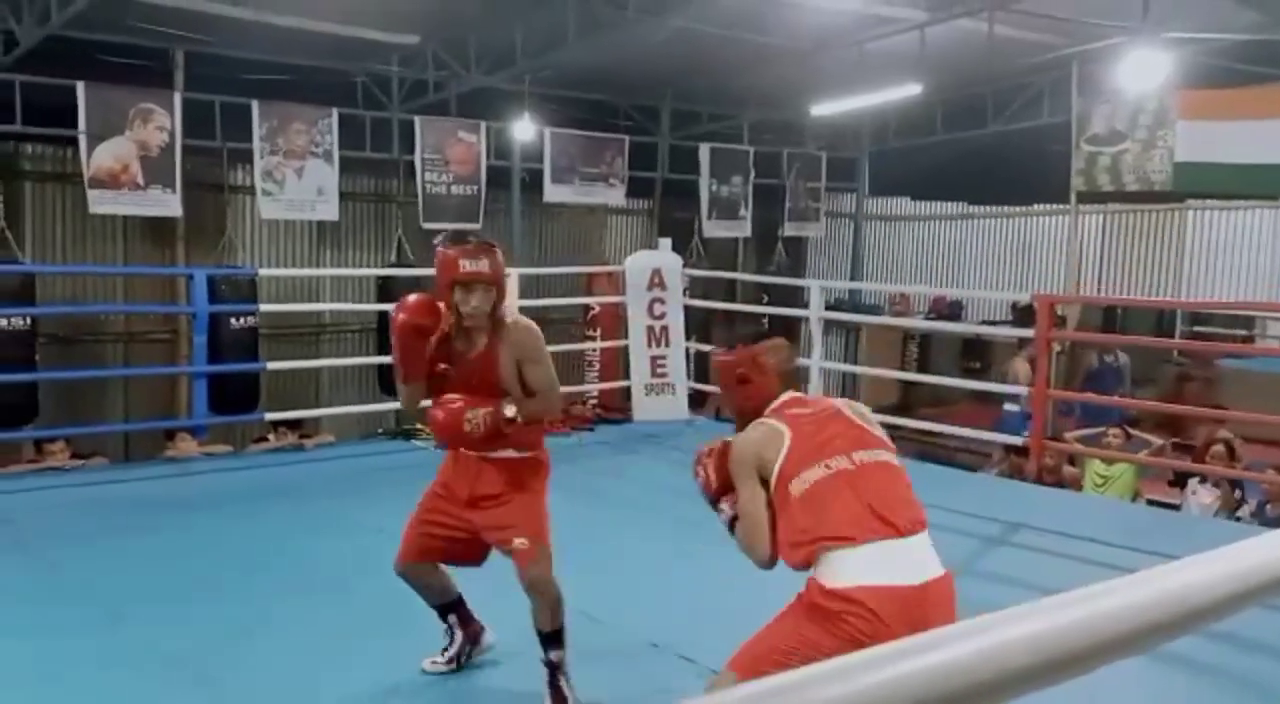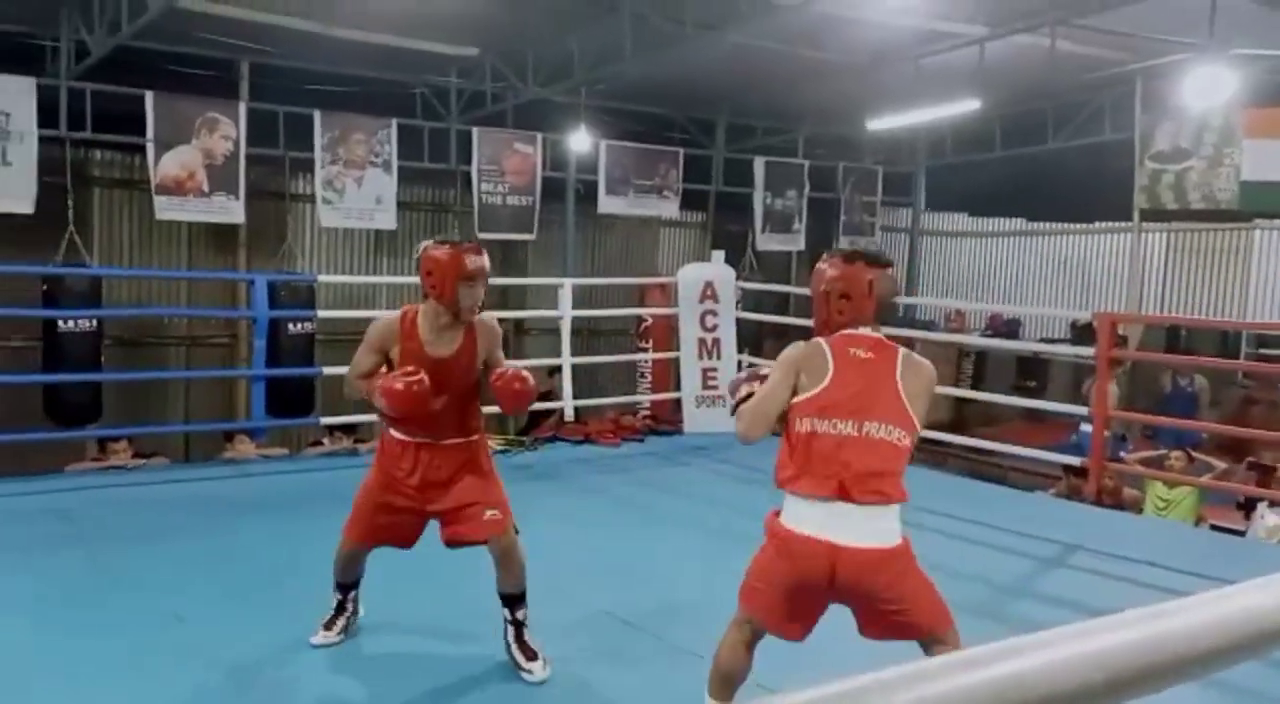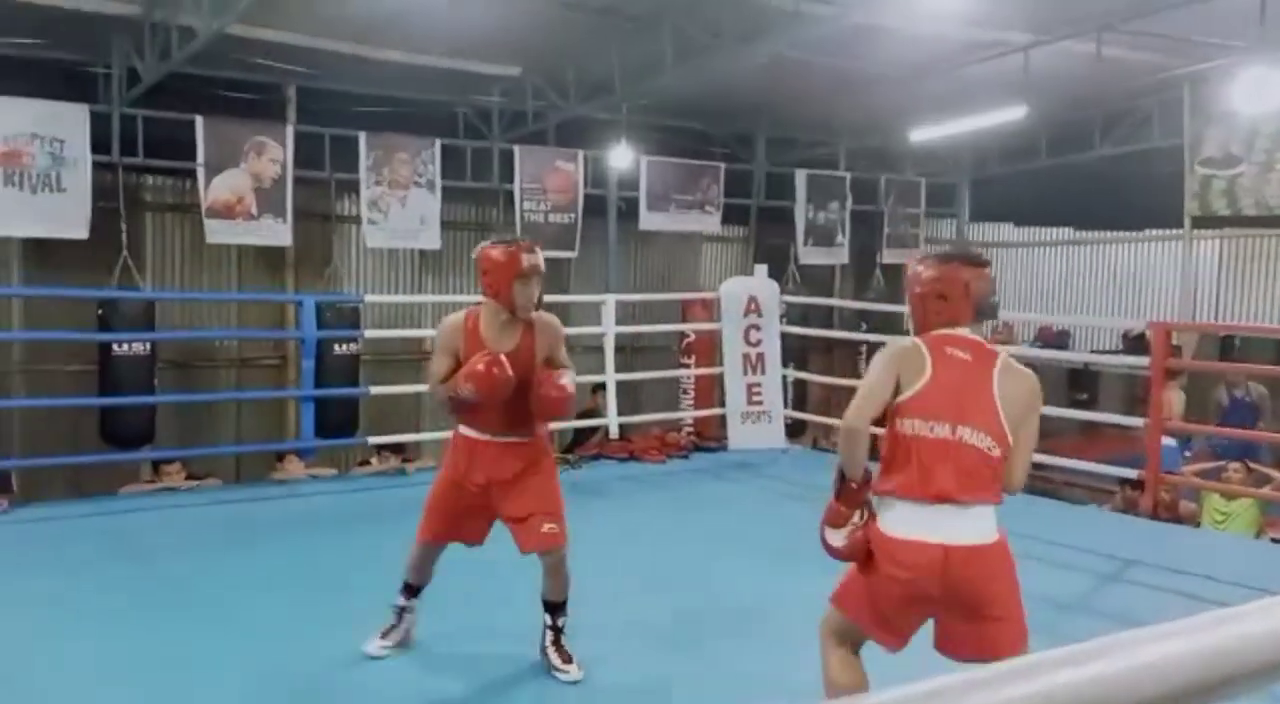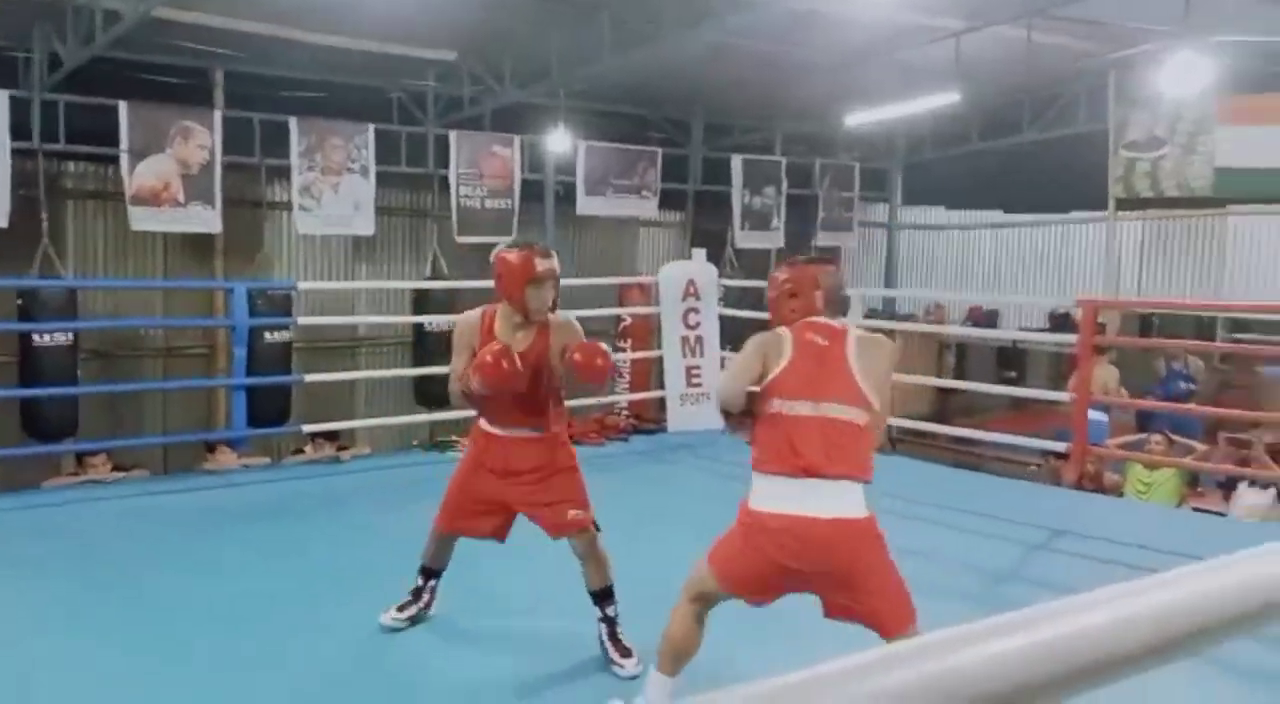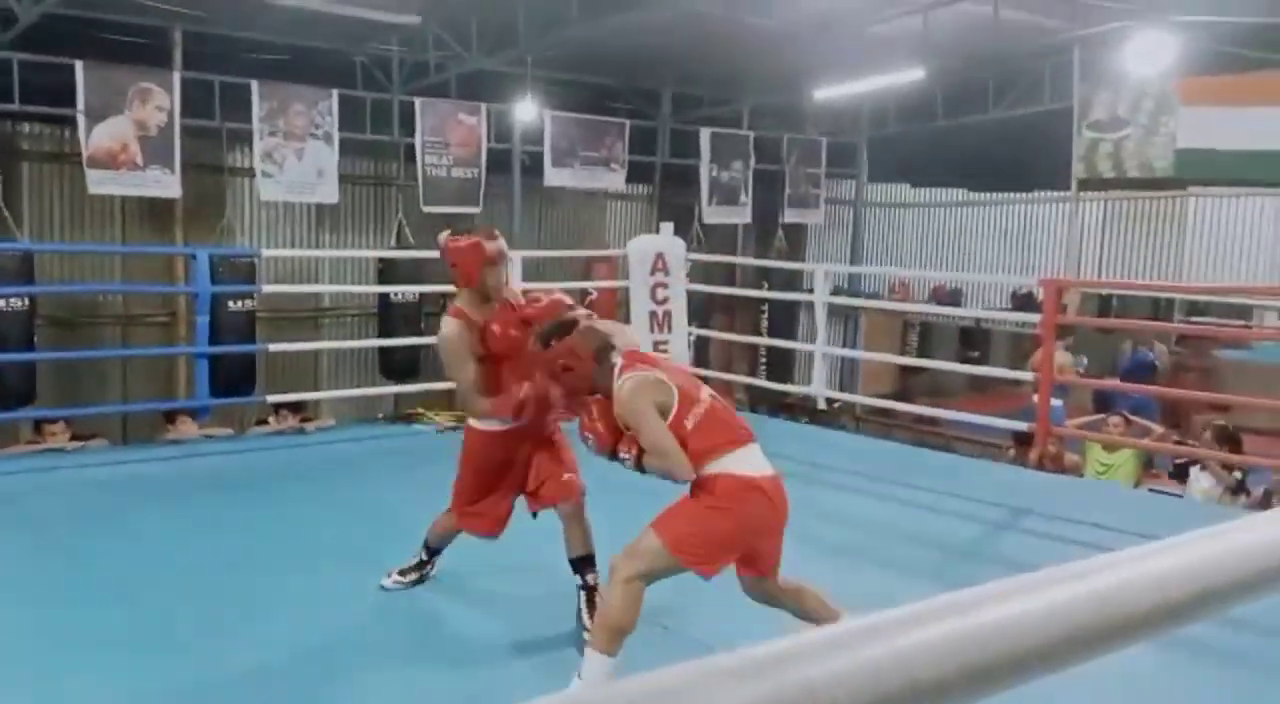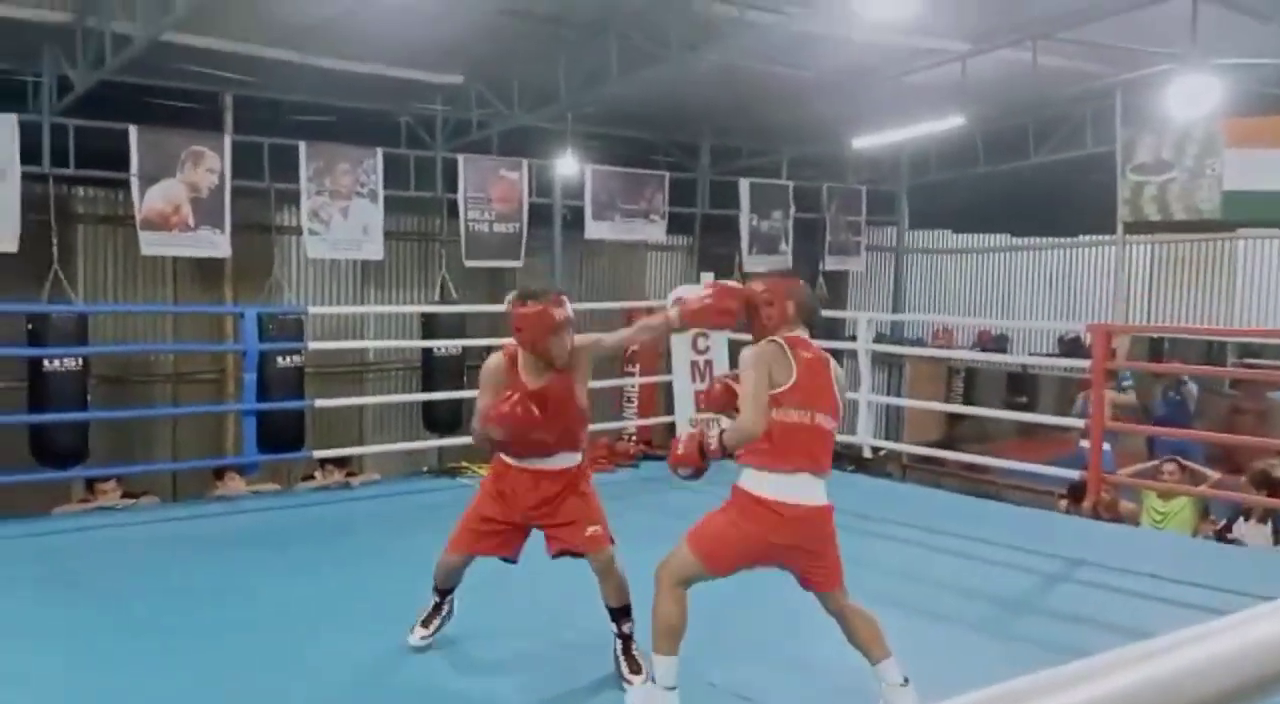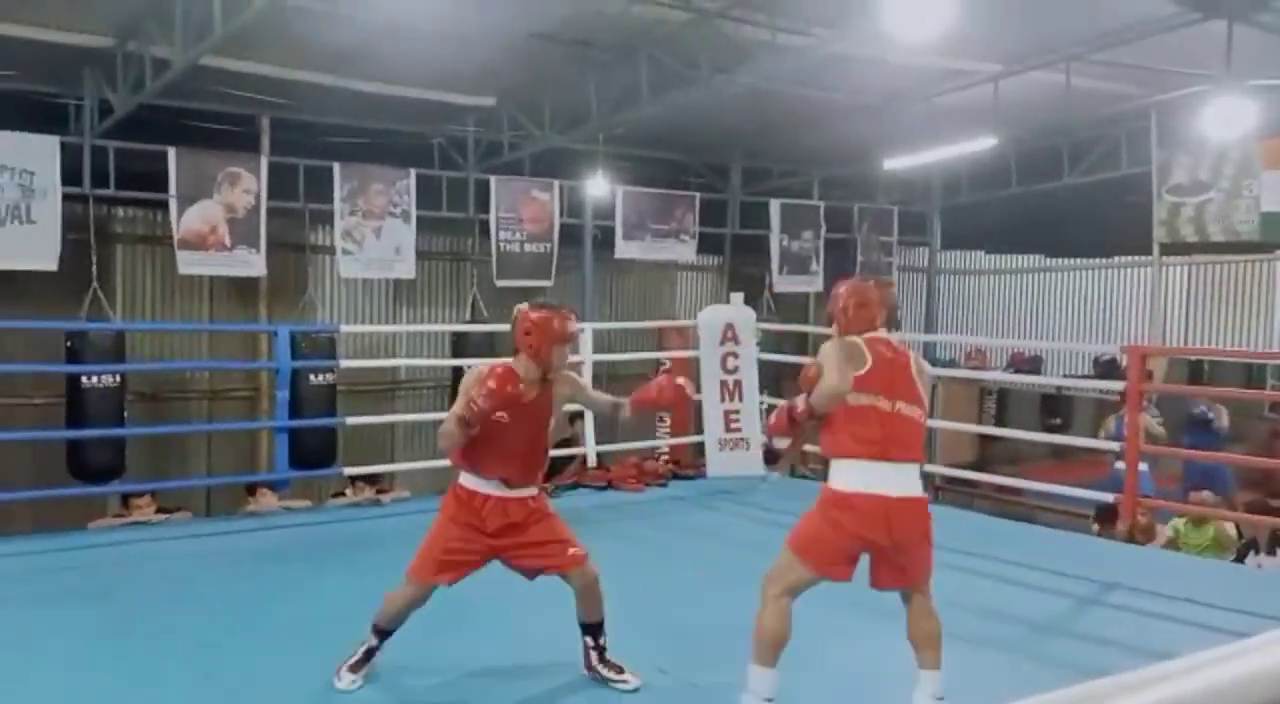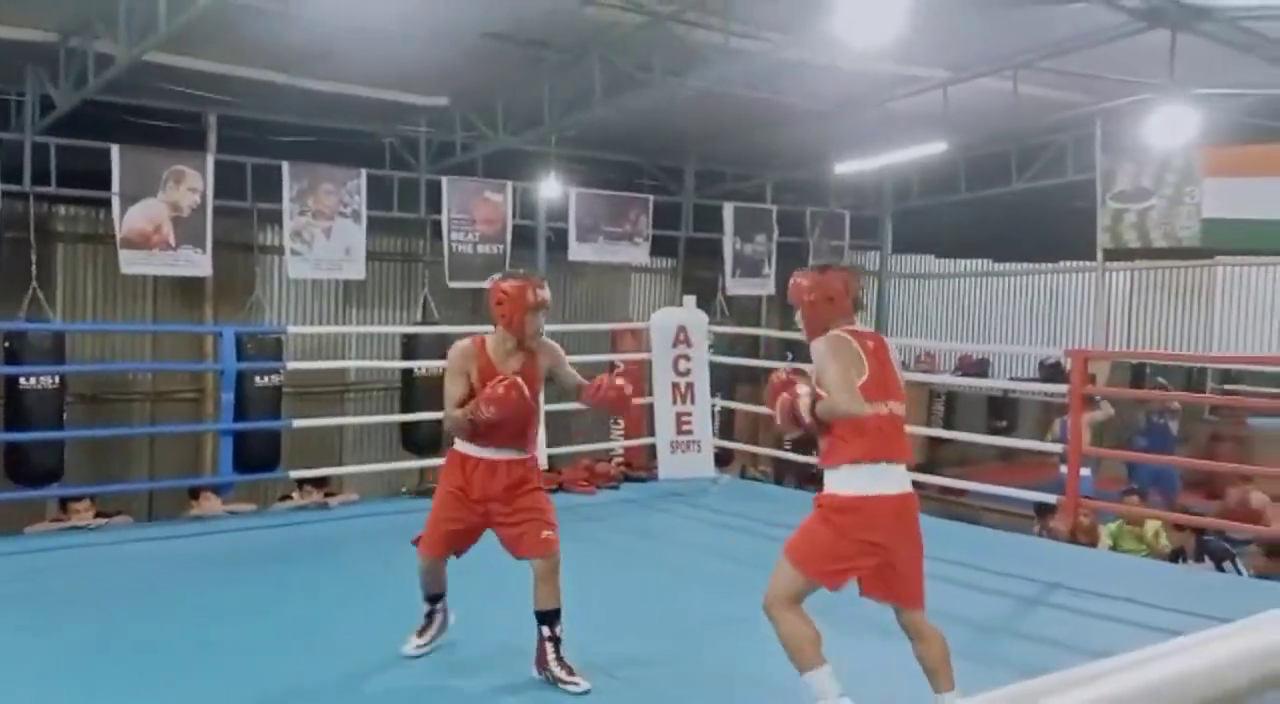
dt=0.4s
person 1, frame 1
left shoulder: (518, 333)
right shoulder: (432, 328)
left elbow: (553, 405)
right elbow: (409, 401)
left wrist: (497, 414)
right wrist: (406, 351)
left hip: (517, 468)
right hip: (462, 465)
left knee: (533, 569)
right knee: (411, 561)
left ankle: (554, 666)
right ankle: (467, 631)
person 1, frame 2
left shoulder: (486, 330)
right shoulder: (390, 328)
left elbow: (497, 380)
right elbow: (355, 382)
left wrist: (515, 390)
right wrist: (379, 396)
left hip: (464, 455)
right hip: (402, 455)
left knee: (504, 542)
right knee: (354, 542)
left ankle: (516, 633)
right ankle: (345, 606)
person 1, frame 3
left shoulder: (547, 328)
right shoulder: (455, 327)
left elbow: (563, 378)
right elbow: (437, 393)
left wrist: (566, 391)
right wrist: (461, 388)
left hip: (527, 453)
right hip: (470, 450)
left knee: (553, 550)
right knee: (429, 540)
left ankle: (554, 636)
right ankle: (403, 615)
person 1, frame 4
left shoulder: (563, 327)
right shoulder: (471, 326)
left elbow: (591, 382)
right elbow: (456, 397)
left wrist: (595, 372)
right wrist: (475, 384)
left hip: (546, 451)
right hip: (490, 447)
left knee: (585, 538)
right knee: (444, 527)
left ankle: (610, 627)
right ankle: (424, 593)
person 1, frame 5
left shoulder: (505, 301)
right shoulder: (455, 329)
right elbow: (473, 402)
left wrist: (535, 315)
right wrist: (517, 402)
left hip: (539, 424)
right hip: (492, 436)
left knee: (572, 505)
right knee: (462, 515)
left ankle: (589, 595)
right ankle: (425, 560)
person 1, frame 6
left shoulder: (585, 350)
right shoulder: (497, 367)
left elbow: (634, 333)
right elbow: (479, 433)
left wrist: (686, 312)
right wrist: (497, 431)
left hip: (566, 477)
right hip: (511, 474)
left knee: (602, 560)
right knee: (457, 554)
left ankle: (626, 644)
right ankle: (439, 609)
person 1, frame 7
left shoulder: (563, 383)
right shoulder: (482, 378)
left elbow: (611, 408)
right elbow: (447, 444)
left wrist: (644, 400)
right wrist: (472, 412)
left hip: (526, 505)
right hip: (472, 503)
left knee: (584, 575)
right knee: (418, 585)
left ankle: (596, 654)
right ankle: (367, 649)
person 1, frame 8
left shoulder: (546, 352)
right shoulder: (465, 352)
left elbow: (580, 389)
right elbow: (451, 422)
left wrist: (603, 394)
right wrist: (478, 411)
left hip: (520, 472)
right hip: (468, 469)
left knee: (547, 558)
right knee: (432, 554)
left ankle: (549, 654)
right ankle: (435, 616)
person 2, frame 1
left shoulder: (751, 443)
right shoulder: (854, 411)
left elbow: (762, 553)
left wrist: (727, 508)
left hip: (850, 598)
right hip: (930, 588)
person 2, frame 2
left shoulder: (804, 356)
right shoulder: (919, 372)
left elbow: (749, 431)
left wrist: (746, 399)
left hip: (802, 538)
right hip: (879, 547)
left knee: (743, 631)
right knee: (943, 643)
person 2, frame 3
left shoulder: (903, 356)
right shoulder: (1020, 382)
left elbow: (854, 424)
right elbow: (1013, 480)
left wrist: (851, 493)
left hip: (899, 545)
right hip: (977, 551)
left knee: (839, 639)
person 2, frame 4
left shoulder: (769, 342)
right shoulder: (878, 351)
left elbow: (727, 397)
right elbow: (872, 436)
left wrist: (750, 406)
left hip: (770, 520)
right hip: (847, 524)
left knee: (694, 599)
right knee: (904, 637)
person 2, frame 5
left shoulder: (629, 393)
right shoulder: (637, 361)
left elbow: (678, 468)
left wrist: (625, 452)
left hip: (733, 491)
right hip: (766, 487)
left knee: (627, 573)
right knee: (764, 585)
left ankle: (588, 689)
person 2, frame 6
left shoulder: (762, 354)
right shoulder: (832, 370)
left elbow: (752, 427)
left wrist: (709, 444)
left hip: (760, 506)
right hip: (813, 512)
left knee: (671, 577)
right knee: (839, 603)
person 2, frame 7
left shoulder: (841, 348)
right shoulder: (918, 367)
left elbow: (832, 394)
left wrist: (798, 411)
left hip: (851, 499)
right hip: (908, 501)
left knee: (776, 589)
right knee: (918, 599)
person 2, frame 8
left shoulder: (831, 346)
right shoulder: (884, 350)
left elbow: (850, 407)
left wrist: (805, 404)
left hip: (850, 503)
right hip: (898, 501)
left knee: (779, 600)
right knee: (914, 615)
